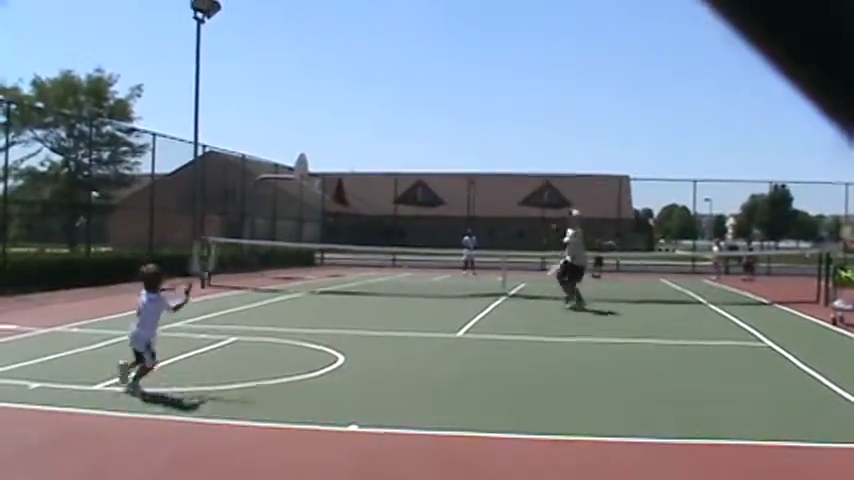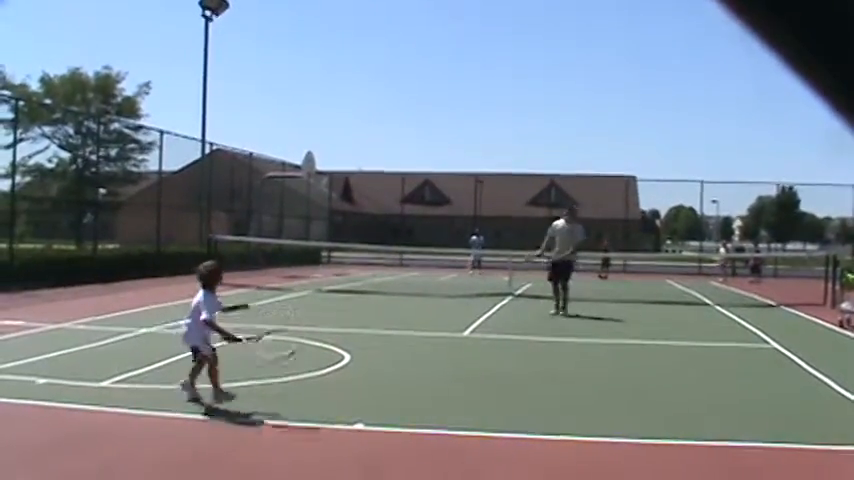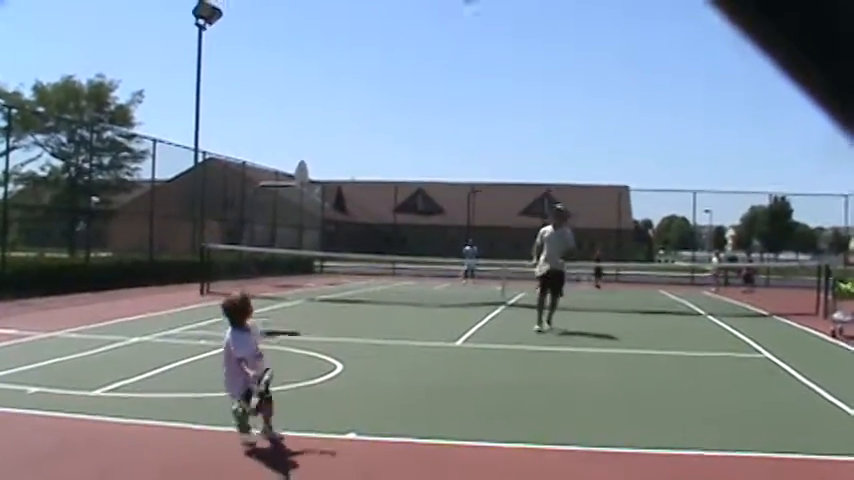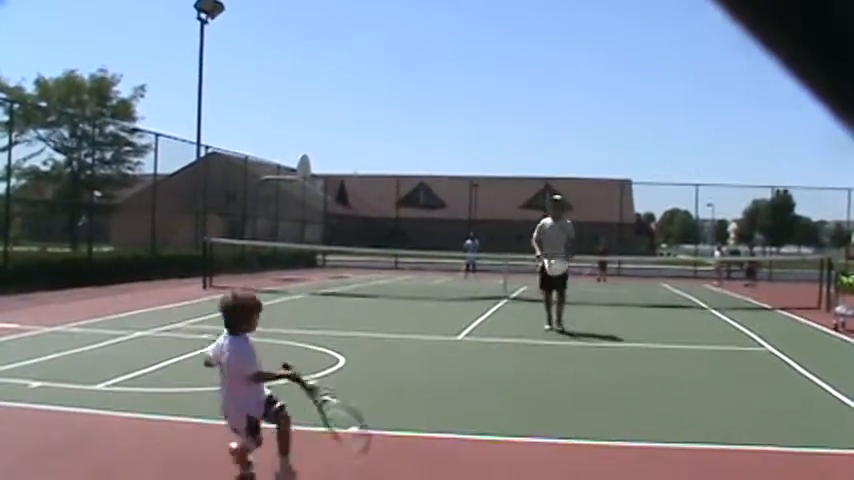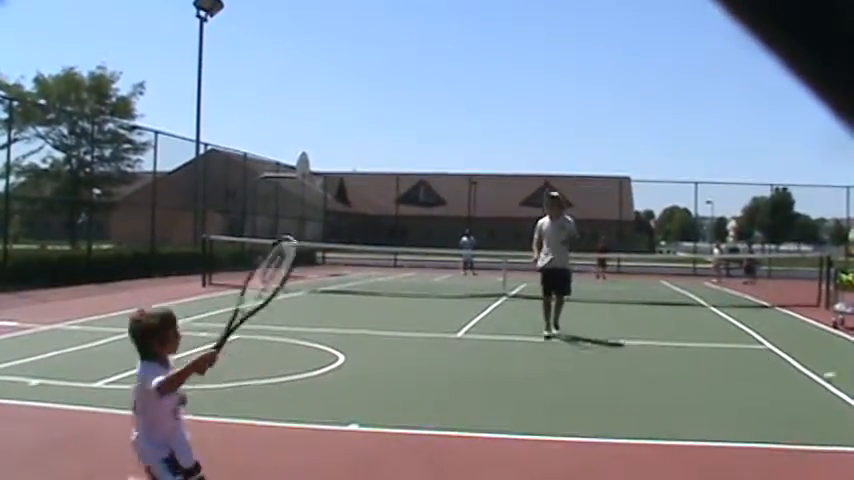
dt=0.4s
person 1, frame 1
left shoulder: (145, 293)
right shoulder: (157, 299)
right elbow: (174, 308)
left wrist: (161, 290)
right wrist: (186, 297)
left hip: (138, 335)
right hip: (143, 338)
left knee: (142, 360)
right knee: (149, 364)
left ankle: (125, 366)
right ankle: (134, 383)
person 1, frame 2
left shoulder: (209, 295)
right shoulder: (207, 298)
left elbow: (220, 307)
right elbow: (207, 320)
right wrist: (224, 333)
left hip: (200, 334)
right hip: (195, 335)
left knee: (201, 362)
right knee: (213, 359)
left ankle: (190, 387)
right ankle: (217, 391)
person 1, frame 3
left shoulder: (249, 328)
right shoulder: (236, 338)
left elbow: (258, 336)
right elbow: (241, 361)
right wrist: (250, 375)
left hip: (256, 375)
right hip: (240, 380)
left knee: (267, 403)
right knee: (251, 409)
left ankle: (268, 429)
right ankle: (238, 411)
person 1, frame 4
left shoulder: (225, 339)
right shoulder: (241, 347)
left elbow: (209, 361)
right elbow: (256, 376)
right wrist: (284, 375)
left hip: (256, 396)
right hip: (241, 405)
left knee: (284, 421)
right knee: (250, 444)
person 1, frame 5
left shoulder: (160, 363)
right shoulder: (150, 373)
right elbow: (163, 388)
right wrist: (194, 365)
left hip: (171, 436)
right hip: (157, 448)
person 2, frame 1
left shoulder: (573, 232)
right shoulder: (571, 231)
left elbow: (565, 243)
left hip: (577, 262)
right hip: (570, 260)
left knee: (566, 281)
right knee: (560, 277)
left ankle: (579, 301)
right ankle: (570, 296)
person 2, frame 2
left shoulder: (577, 227)
right shoulder: (556, 224)
left elbow: (578, 243)
right elbow: (549, 237)
left wrist: (569, 253)
right wrist: (541, 250)
left hip: (568, 259)
right hip: (556, 258)
left knee: (564, 283)
right knee: (554, 282)
left ankle: (564, 305)
right ankle: (557, 307)
person 2, frame 3
left shoulder: (567, 233)
right shoulder: (544, 231)
left elbow: (570, 249)
right elbow: (537, 245)
left wrist: (563, 257)
right wrist: (535, 258)
left hip: (558, 268)
right hip: (544, 267)
left knee: (554, 296)
right knee: (542, 294)
left ankle: (549, 320)
right ankle: (539, 322)
person 2, frame 4
left shoulder: (567, 224)
right shoulder: (544, 223)
left elbow: (570, 242)
right elbow: (535, 239)
left wrist: (570, 254)
right wrist: (538, 251)
right hip: (546, 262)
left knee: (561, 293)
right knee: (547, 292)
left ankle: (559, 321)
right ankle: (549, 320)
person 2, frame 5
left shoulder: (568, 222)
right shoulder: (542, 222)
left elbow: (574, 238)
right elbow: (536, 241)
left wrist: (568, 242)
right wrist: (536, 253)
left hip: (562, 265)
right hip: (546, 264)
left knee: (560, 296)
right knee: (546, 296)
left ankle: (555, 322)
right ankle: (548, 328)
